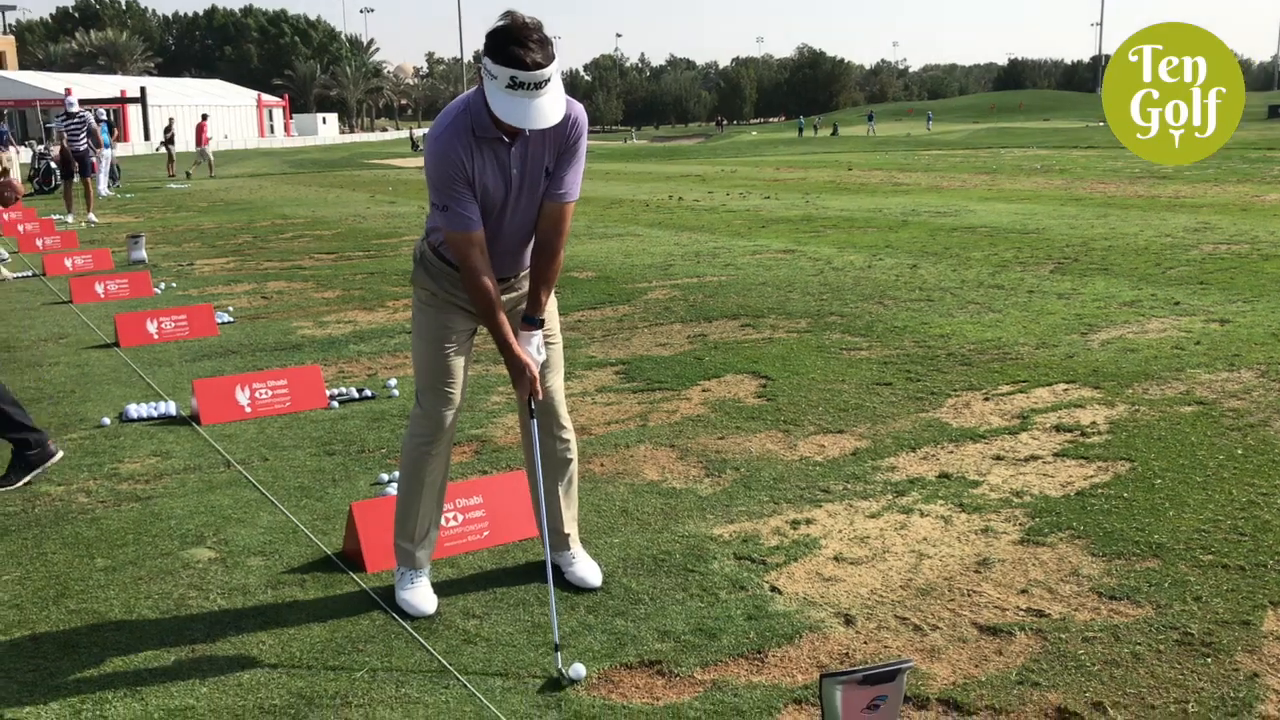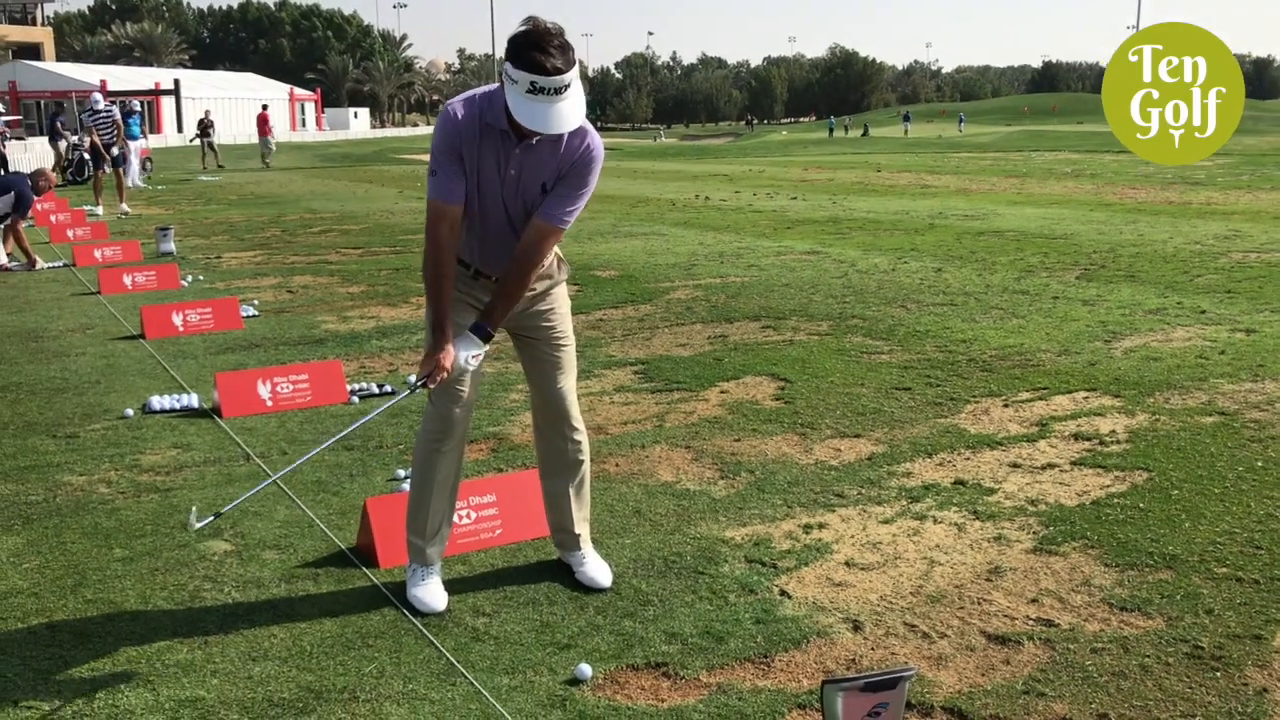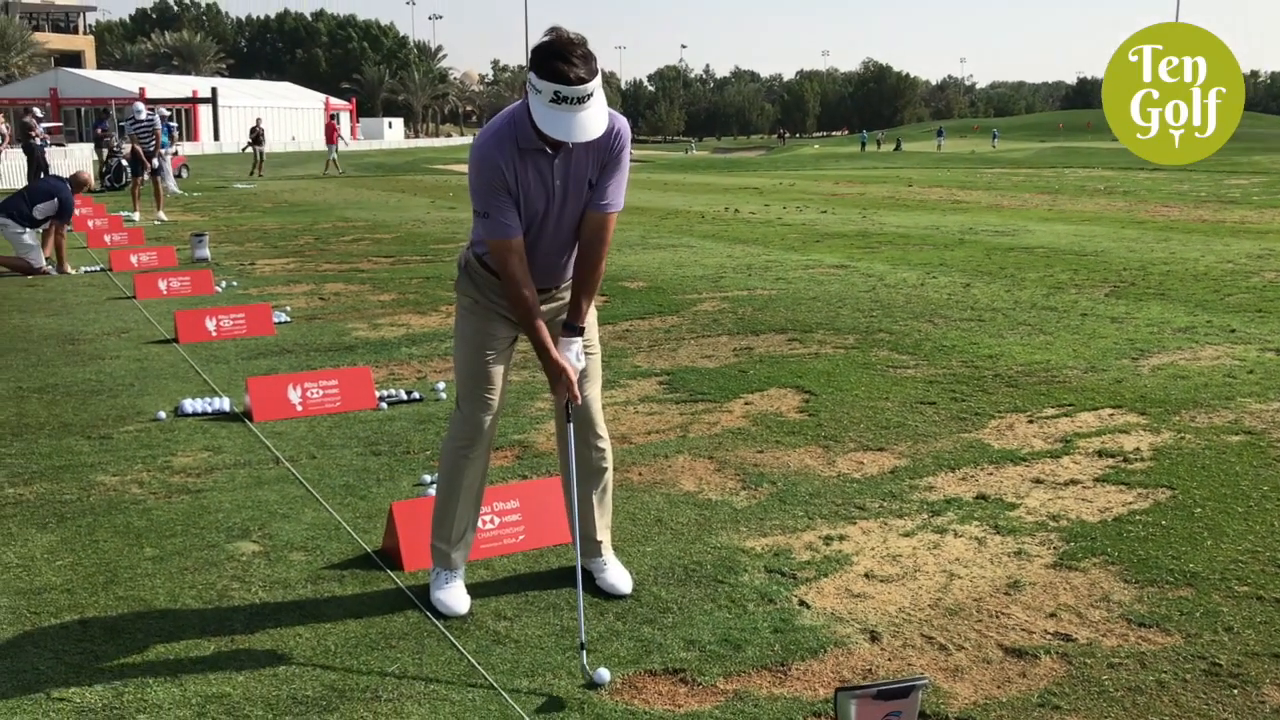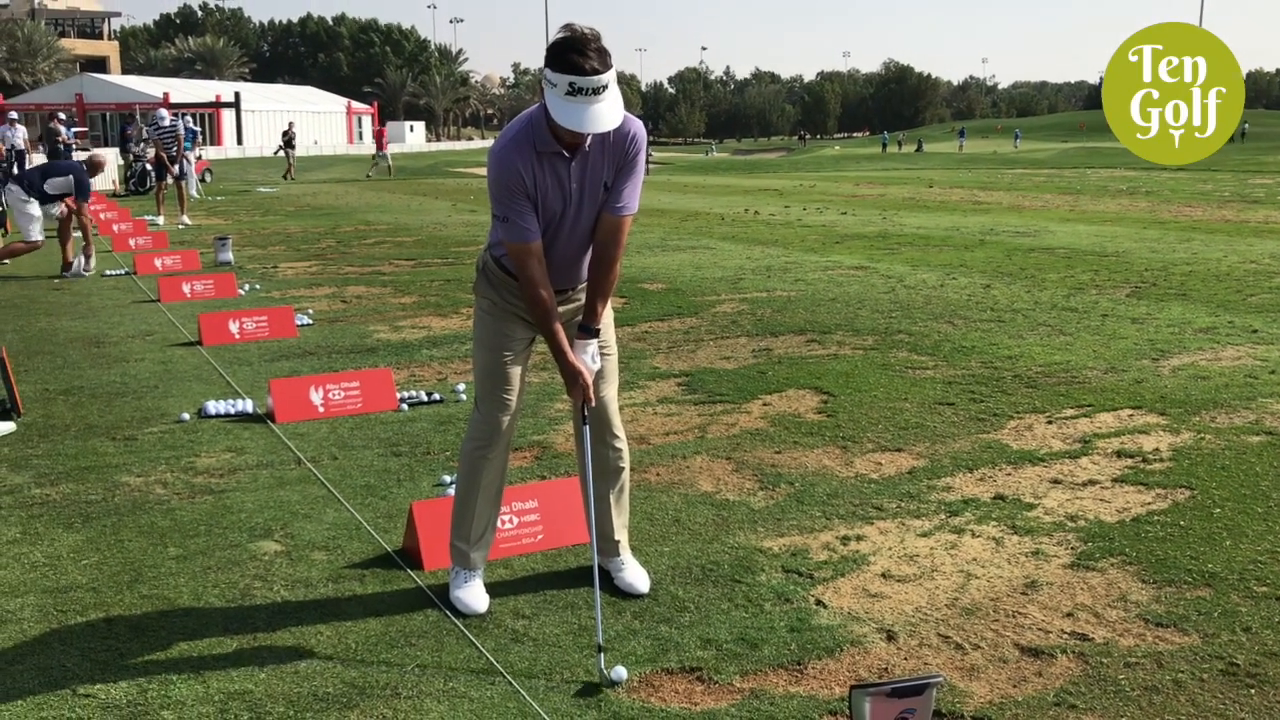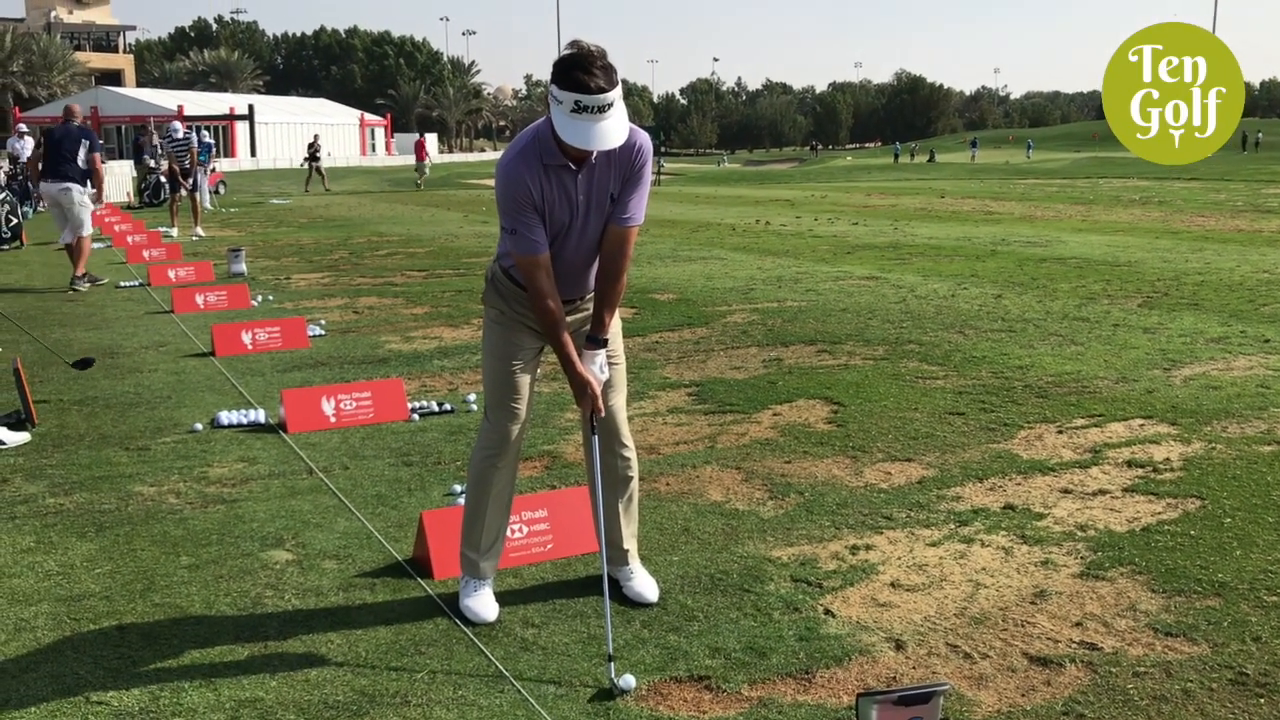
dt=0.7s
person 1, frame 1
left shoulder: (569, 122)
right shoulder: (449, 140)
left elbow: (552, 230)
right elbow: (472, 259)
left wrist: (534, 323)
right wrist: (510, 349)
left hip: (527, 279)
right hip: (450, 282)
left knee: (552, 414)
right knee: (435, 420)
left ankle: (564, 542)
right ankle: (412, 564)
person 1, frame 2
left shoulder: (583, 148)
right shoulder: (459, 120)
left elbow: (531, 250)
right elbow: (442, 232)
left wrist: (481, 336)
right wrist: (441, 334)
left hip: (536, 281)
right hip: (462, 278)
left knee: (562, 414)
right knee: (446, 418)
left ankle: (575, 542)
right ankle: (424, 561)
person 1, frame 3
left shoulder: (613, 134)
right shoulder: (493, 149)
left elbow: (595, 240)
right elbow: (511, 264)
left wrist: (575, 330)
right wrist: (549, 353)
left hip: (567, 288)
right hip: (493, 290)
left knee: (589, 422)
right knee: (474, 423)
left ankle: (597, 548)
right ankle: (448, 564)
person 1, frame 4
left shoulder: (627, 136)
right shoulder: (511, 154)
left elbow: (610, 242)
right elbow: (530, 268)
left wrist: (589, 332)
right wrist: (565, 357)
left hip: (584, 290)
right hip: (510, 291)
left knee: (605, 423)
right knee: (492, 424)
left ankle: (614, 548)
right ankle: (467, 564)
person 1, frame 5
left shoulder: (634, 148)
right shoulder: (518, 167)
left elbow: (616, 253)
right elbow: (539, 281)
left wrist: (598, 342)
right wrist: (573, 368)
left hip: (593, 300)
right hip: (519, 303)
left knee: (615, 432)
right knee: (503, 433)
left ankle: (624, 558)
right ankle: (478, 573)
